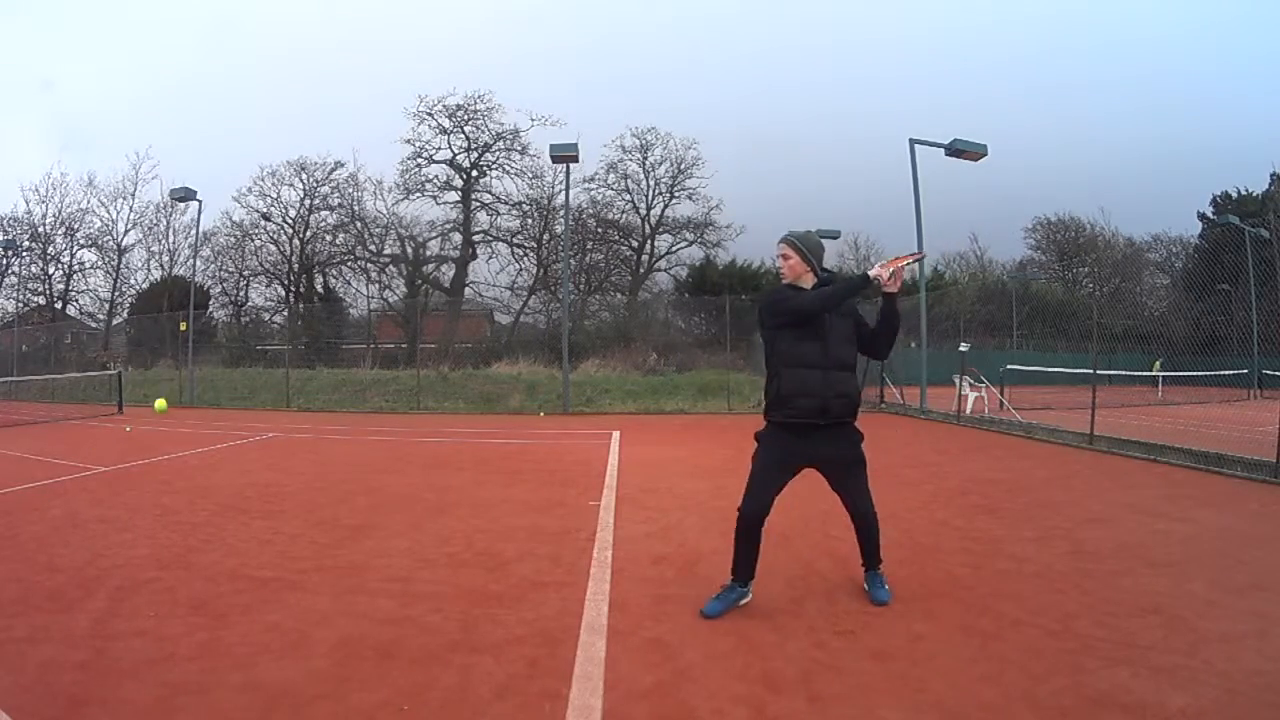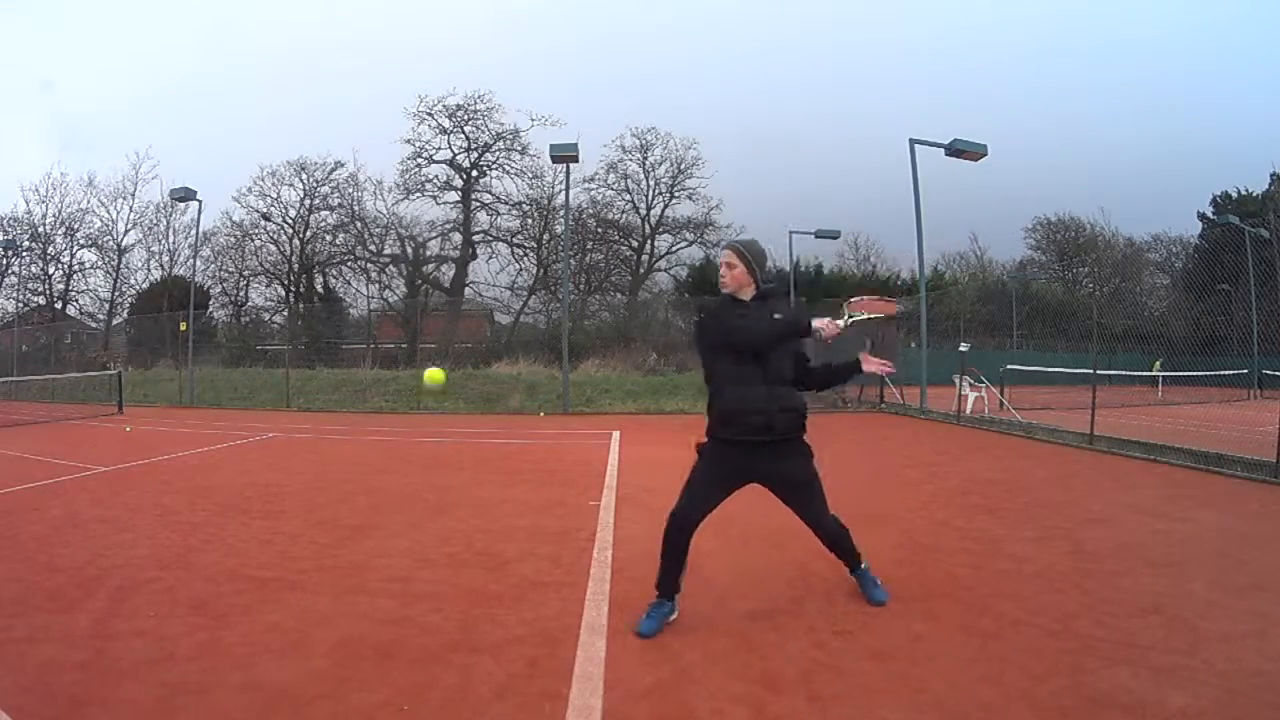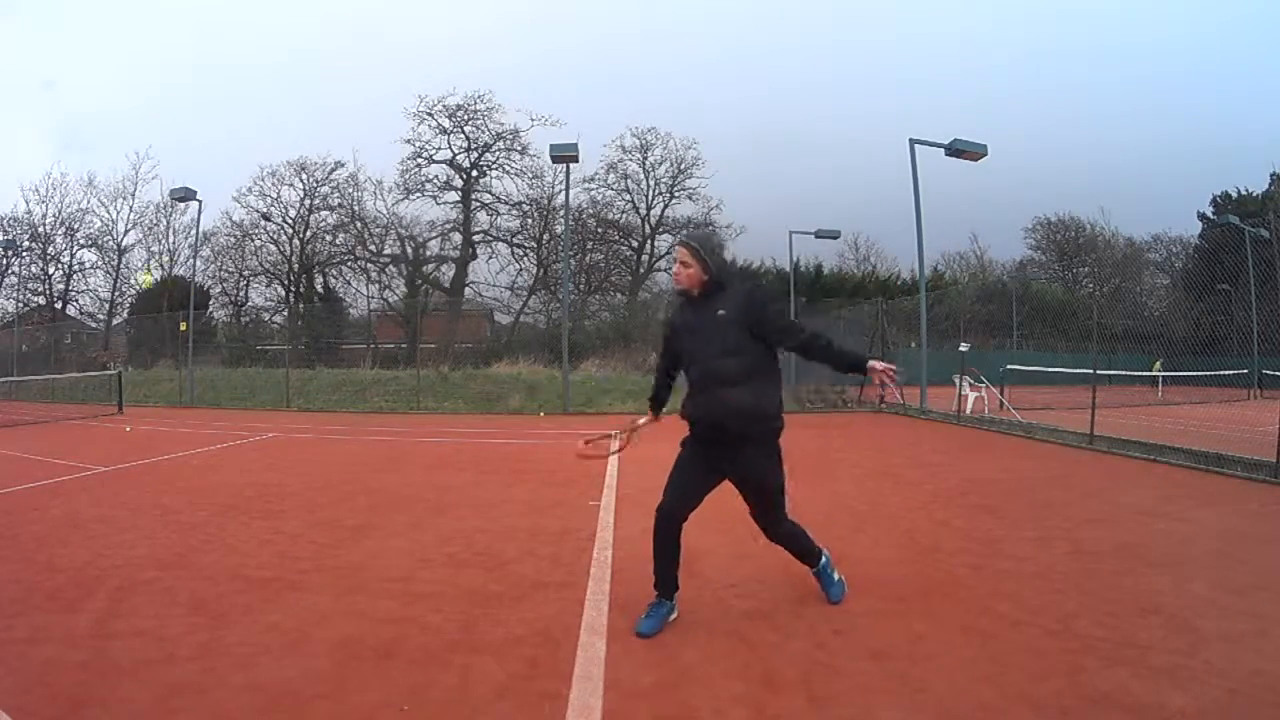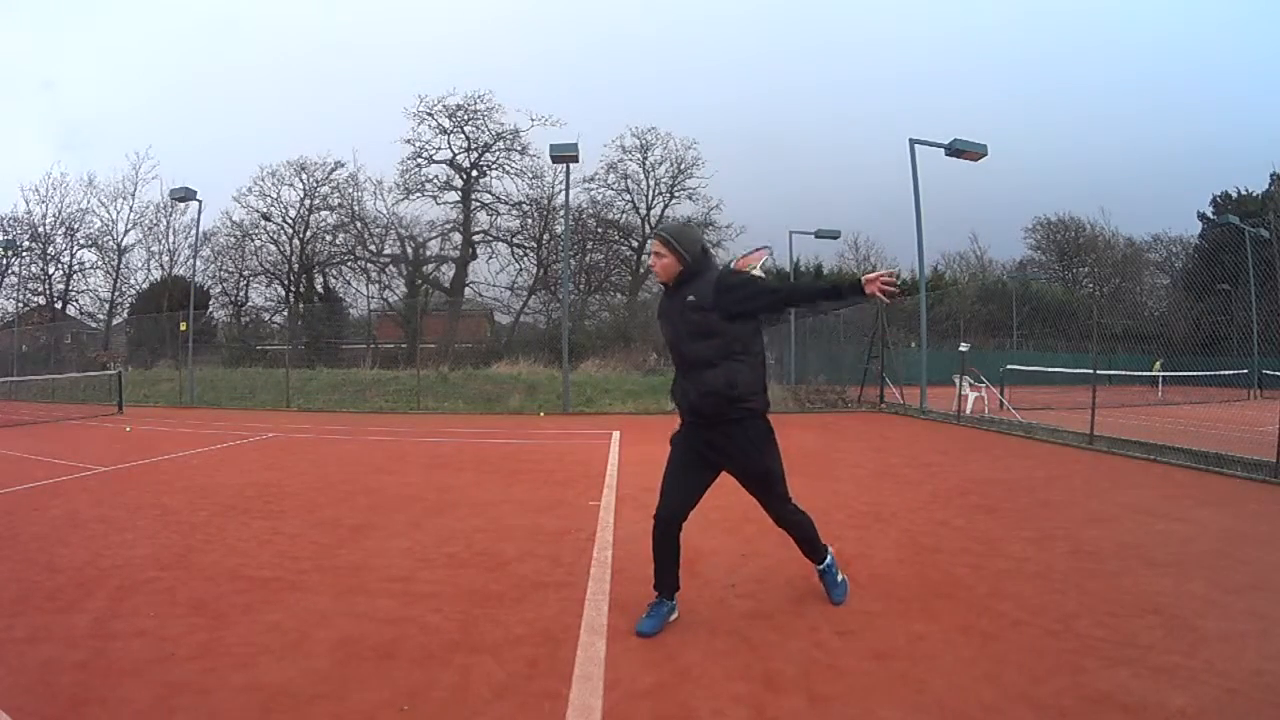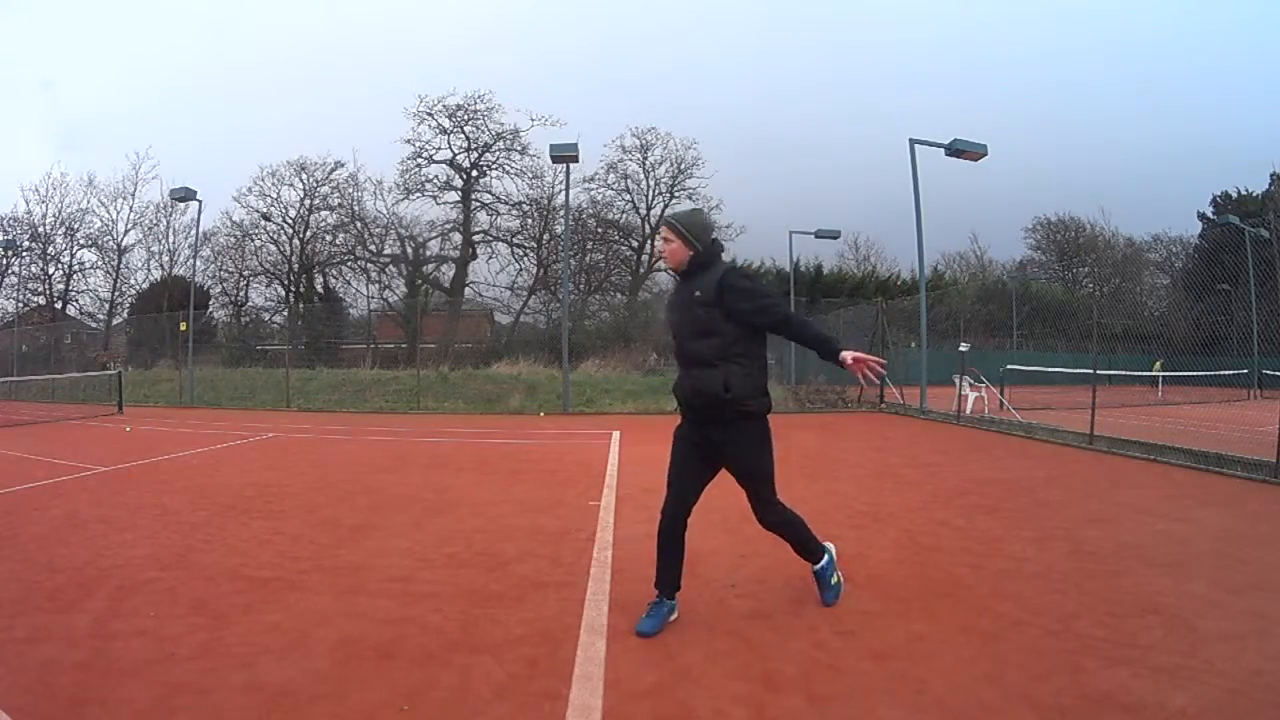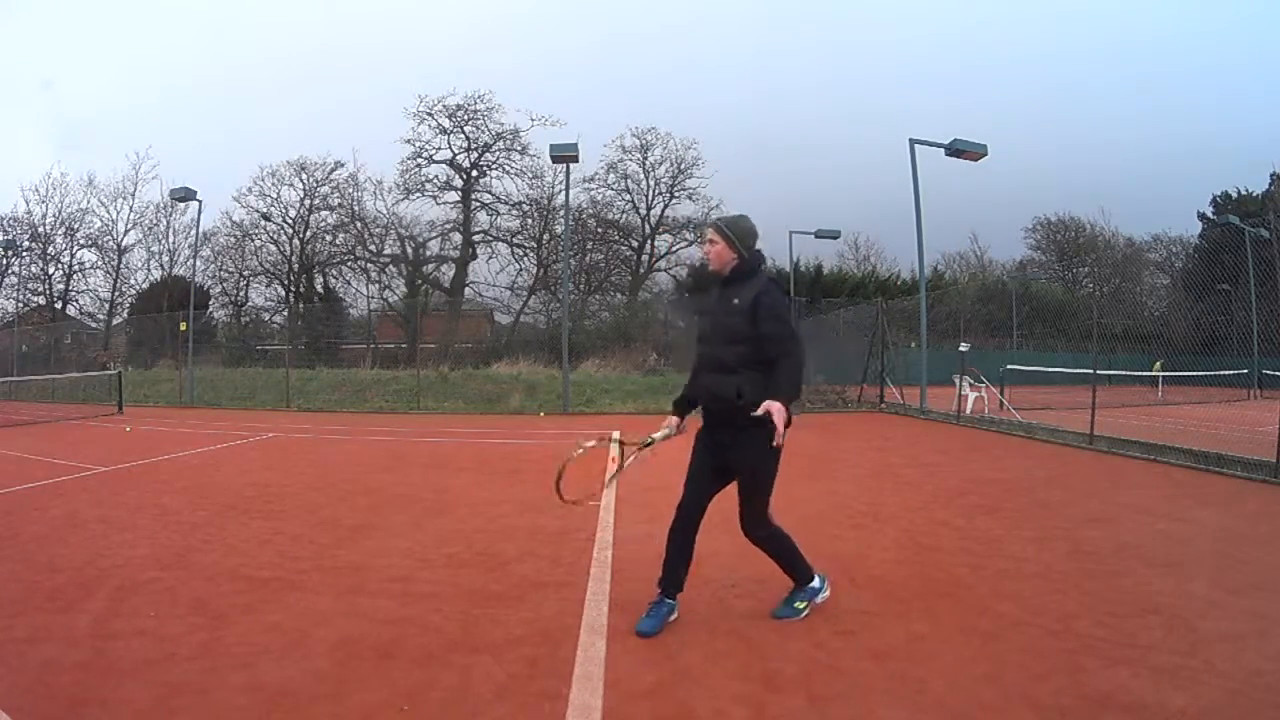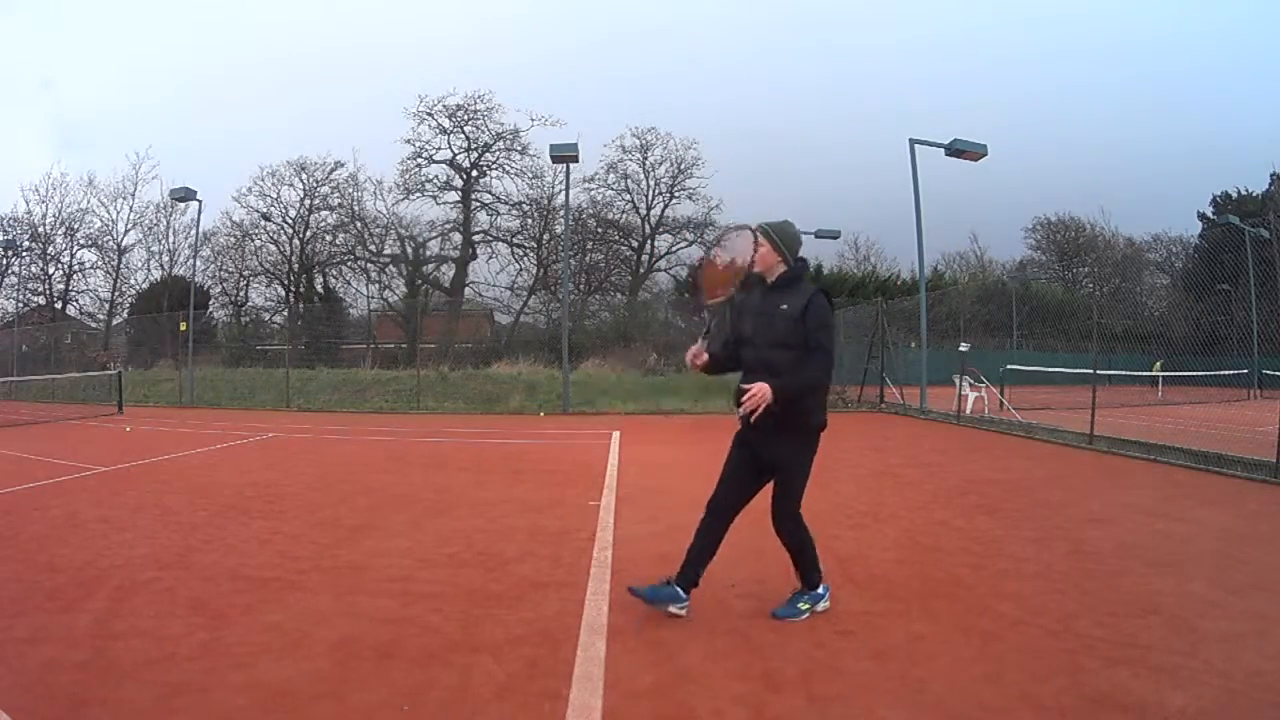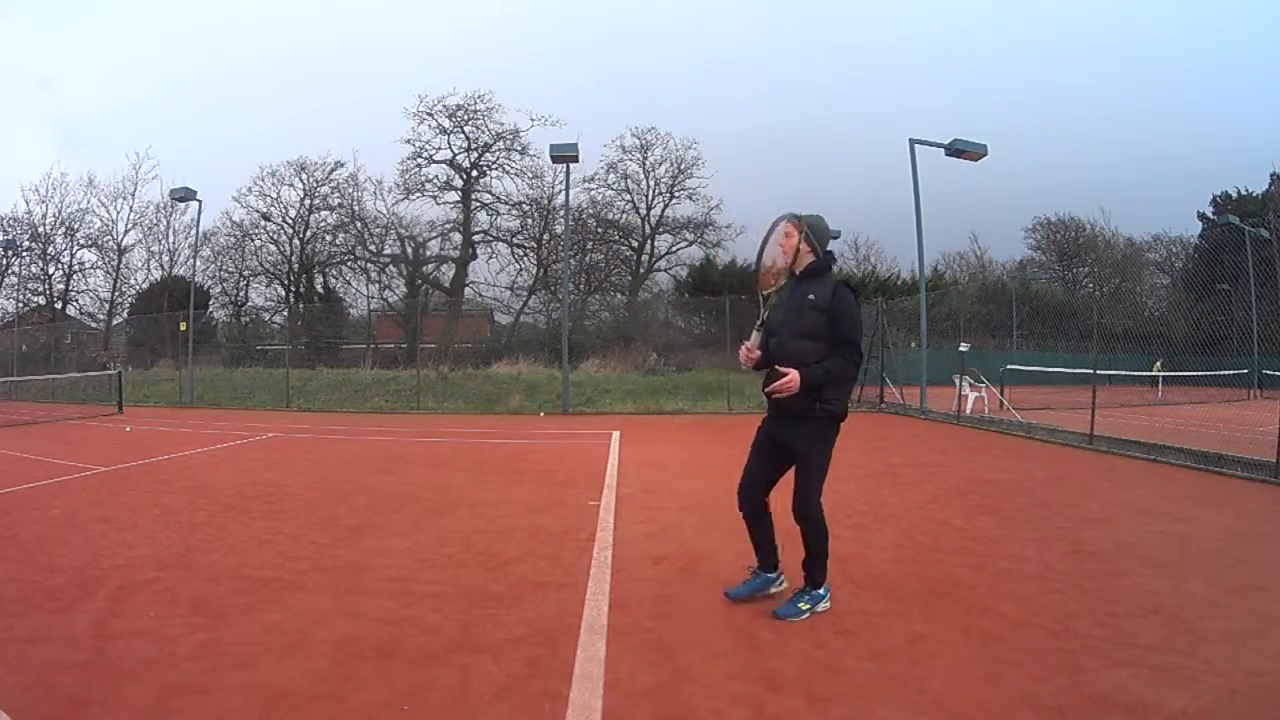
dt=0.2s
person 1, frame 1
left shoulder: (843, 304)
right shoulder: (776, 301)
left elbow: (878, 349)
right elbow: (809, 305)
left wrist: (889, 299)
right wrist: (865, 278)
left hip: (836, 429)
right hip: (785, 427)
left knee: (862, 509)
right knee: (751, 511)
left ankle: (873, 573)
right ankle: (740, 585)
person 1, frame 2
left shoulder: (783, 312)
right shoulder: (714, 316)
left elbow: (804, 379)
right elbow: (748, 337)
left wrist: (855, 366)
right wrist: (807, 327)
left hip: (782, 443)
right hip: (730, 444)
left knee: (822, 521)
right knee: (680, 520)
left ankle: (859, 571)
right ankle: (666, 600)
person 1, frame 3
left shoulder: (743, 300)
right shoulder: (681, 317)
left elbow: (801, 339)
right elbow: (668, 365)
left wrist: (861, 364)
right wrist: (656, 406)
left hip: (755, 439)
right hip: (706, 441)
left knee: (775, 526)
right knee: (667, 517)
left ankle: (820, 563)
right ankle: (665, 600)
person 1, frame 4
left shoulder: (721, 286)
right shoulder: (670, 302)
left elbow: (789, 294)
left wrist: (855, 288)
left hip: (741, 424)
right hip: (695, 428)
left knee: (780, 508)
right knee: (667, 517)
left ankle: (823, 561)
right ankle: (665, 600)
person 1, frame 5
left shoulder: (727, 282)
right shoulder: (682, 291)
left elbow: (783, 319)
left wrist: (836, 353)
left hip: (740, 421)
right hip: (696, 422)
left knee: (766, 510)
right knee: (673, 513)
left ankle: (820, 559)
right ankle: (665, 599)
person 1, frame 6
left shoulder: (764, 292)
right shoulder: (718, 292)
left elbow: (786, 351)
left wrist: (781, 398)
right wrist: (680, 408)
left hip: (755, 426)
right hip: (717, 425)
left knee: (754, 522)
right knee: (687, 513)
left ankle: (810, 583)
right ankle: (667, 598)
person 1, frame 7
left shoulder: (810, 300)
right shoulder: (749, 298)
left elbow: (820, 364)
right elbow: (734, 351)
left wrist: (776, 389)
right wrist: (706, 358)
left hip: (795, 428)
right hip: (755, 425)
left knee: (784, 516)
right knee: (720, 507)
left ankle: (814, 589)
right ankle: (680, 588)
person 1, frame 8
left shoulder: (836, 292)
right shoulder: (785, 290)
left elbow: (850, 357)
left wrist: (803, 378)
right wrist: (756, 355)
left hip: (817, 416)
right hip: (781, 413)
left knee: (805, 504)
right knee: (749, 493)
left ankle: (815, 589)
right ankle: (768, 572)
